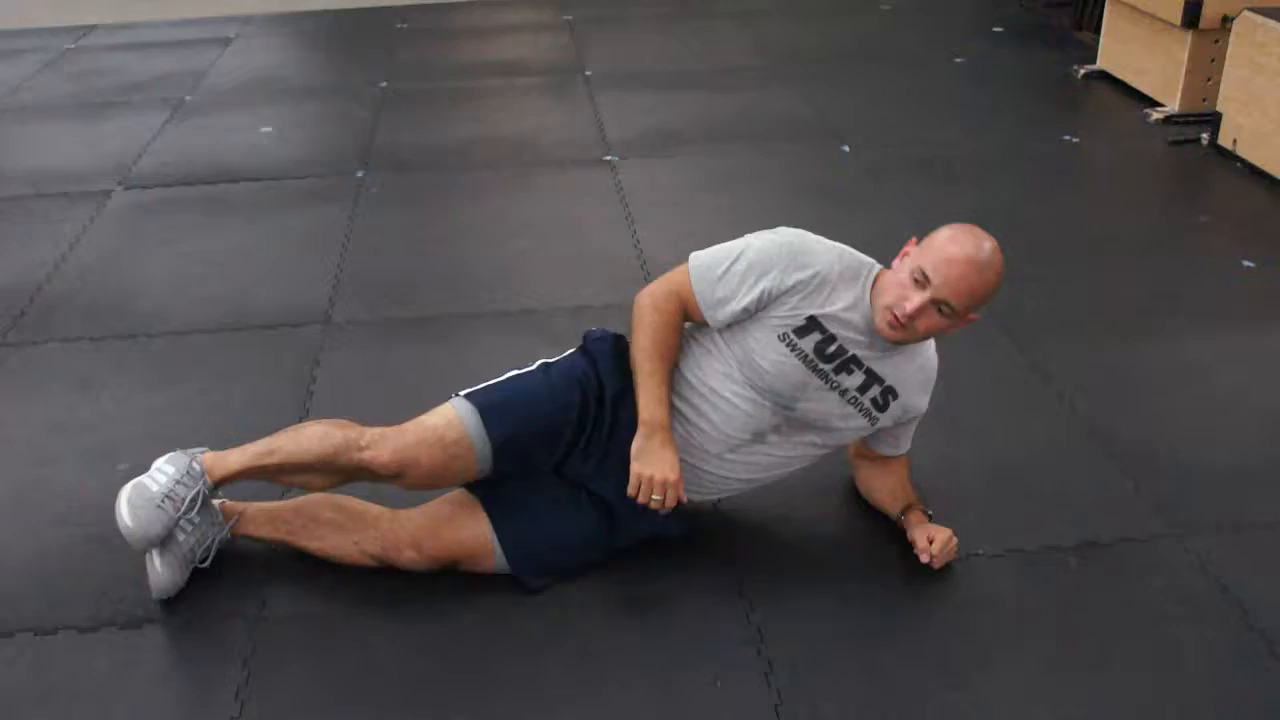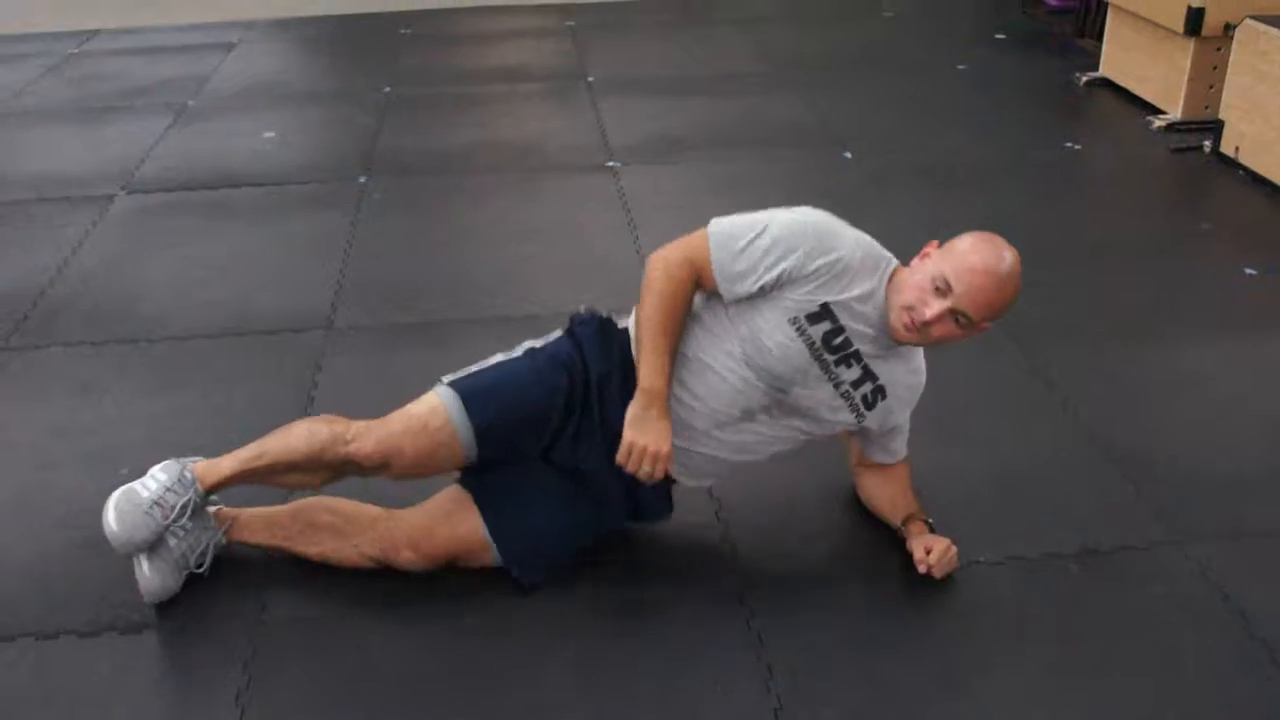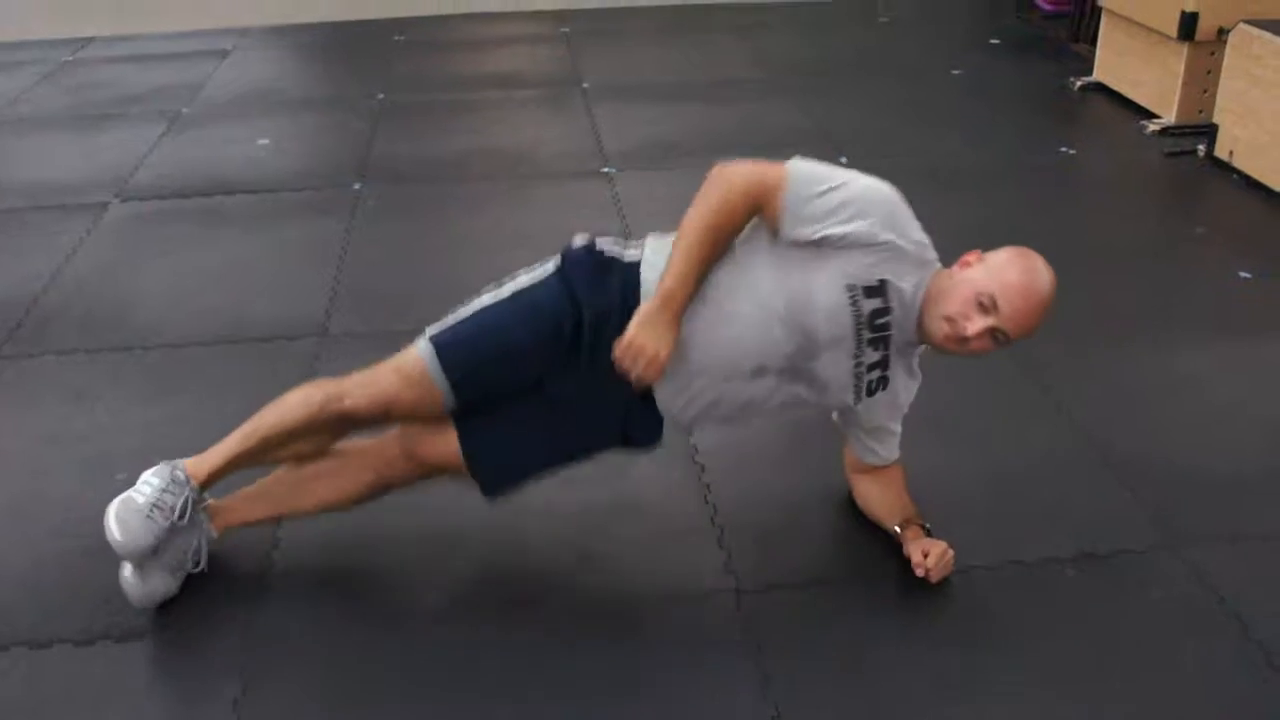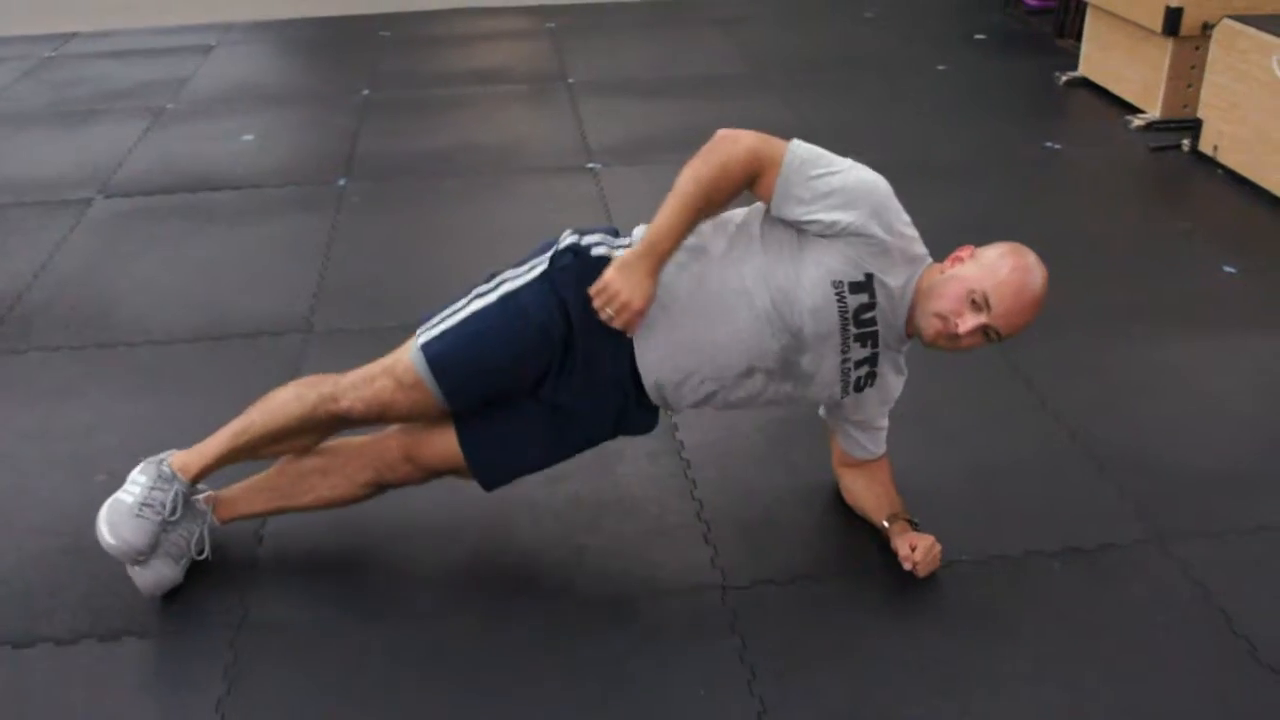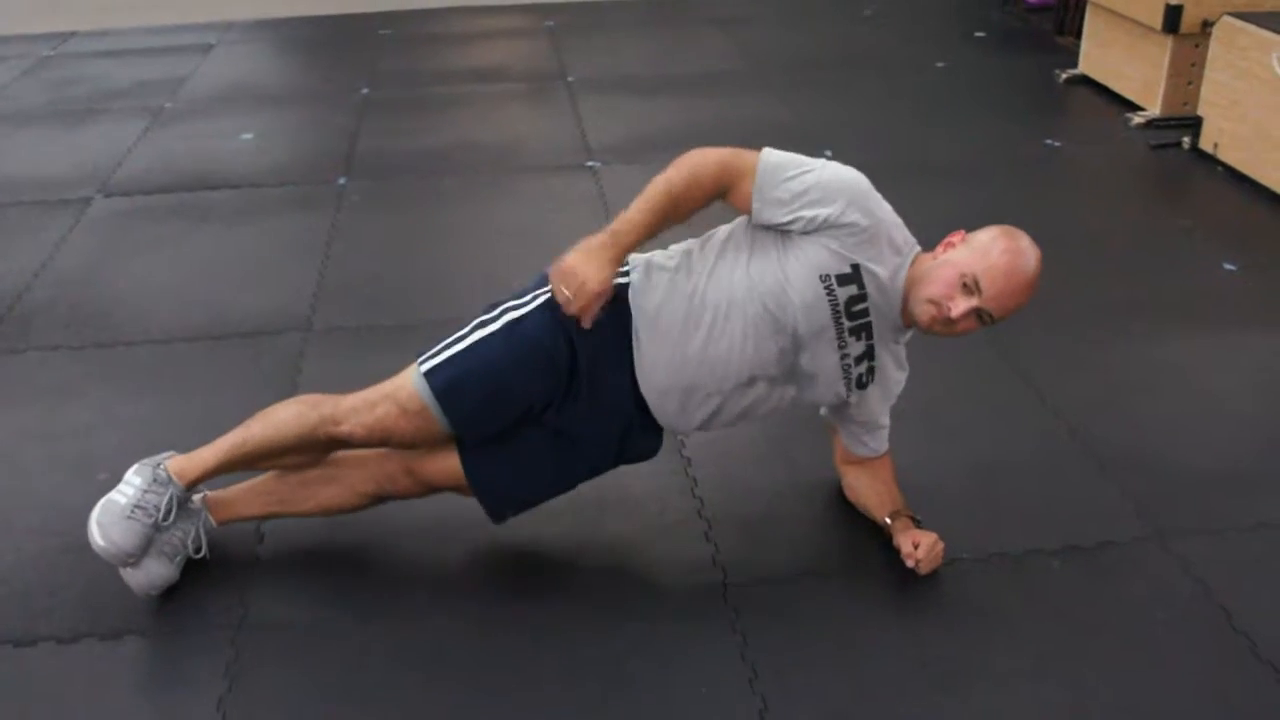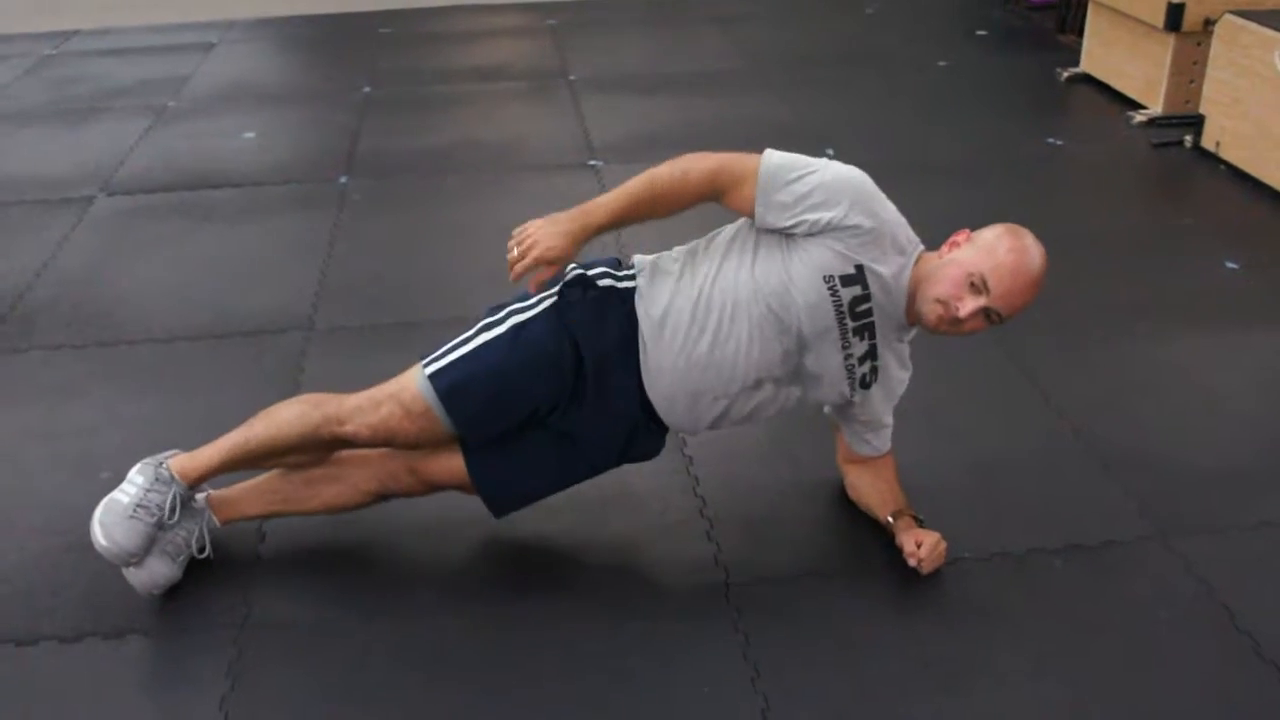
dt=0.2s
person 1, frame 1
left shoulder: (911, 383)
right shoulder: (804, 264)
left elbow: (877, 460)
right elbow: (660, 298)
left wrist: (916, 519)
right wrist: (654, 432)
left hip: (635, 504)
right hip: (612, 394)
left knee: (416, 543)
right knee: (401, 458)
left ankle: (219, 523)
right ankle: (205, 470)
person 1, frame 2
left shoulder: (897, 383)
right shoulder: (826, 247)
left elbow: (876, 466)
right elbow: (674, 263)
left wrist: (916, 529)
right wrist: (650, 402)
left hip: (634, 481)
right hip: (601, 376)
left knee: (415, 546)
right knee: (386, 447)
left ankle: (212, 533)
right ankle: (196, 480)
person 1, frame 3
left shoulder: (892, 374)
right shoulder: (888, 227)
left elbow: (871, 466)
right elbow: (738, 180)
left wrist: (912, 533)
right wrist: (661, 309)
left hip: (619, 401)
right hip: (602, 306)
left knee: (412, 456)
right knee: (376, 397)
left ankle: (207, 525)
right ankle: (188, 479)
person 1, frame 4
left shoulder: (878, 371)
right shoulder: (871, 214)
left elbow: (857, 462)
right elbow: (738, 148)
left wrist: (900, 528)
right wrist: (647, 253)
left hip: (616, 393)
right hip: (585, 304)
left knee: (408, 458)
right knee: (368, 397)
left ankle: (205, 516)
right ankle: (183, 472)
person 1, frame 5
left shoulder: (879, 370)
right shoulder: (854, 208)
left elbow: (859, 461)
right elbow: (716, 167)
left wrist: (904, 525)
right wrist: (607, 246)
left hip: (618, 421)
right hip: (594, 328)
left knee: (410, 474)
right knee: (369, 422)
left ankle: (202, 518)
right ankle: (175, 477)
person 1, frame 6
left shoulder: (883, 367)
right shoulder: (857, 209)
left elbow: (861, 459)
right elbow: (710, 172)
left wrist: (905, 524)
right wrist: (577, 221)
left hip: (623, 420)
right hip: (601, 326)
left knee: (413, 474)
right knee: (371, 423)
left ankle: (203, 518)
right ankle: (179, 476)
